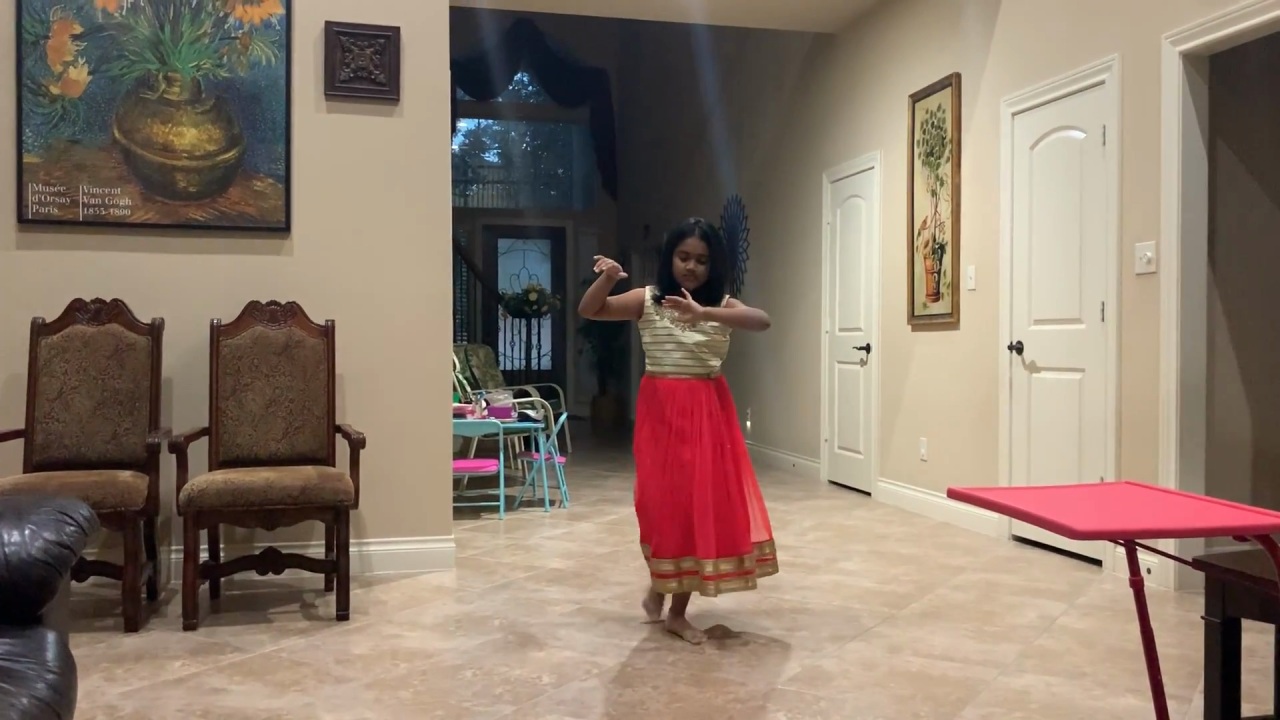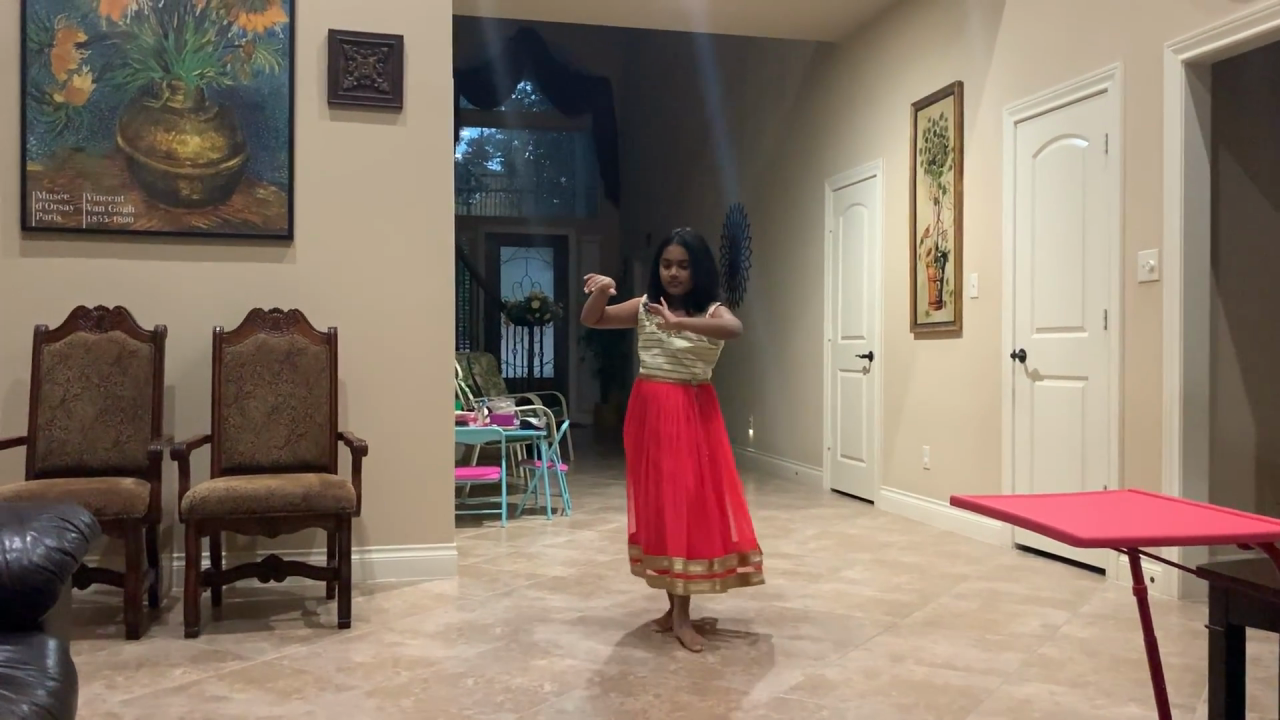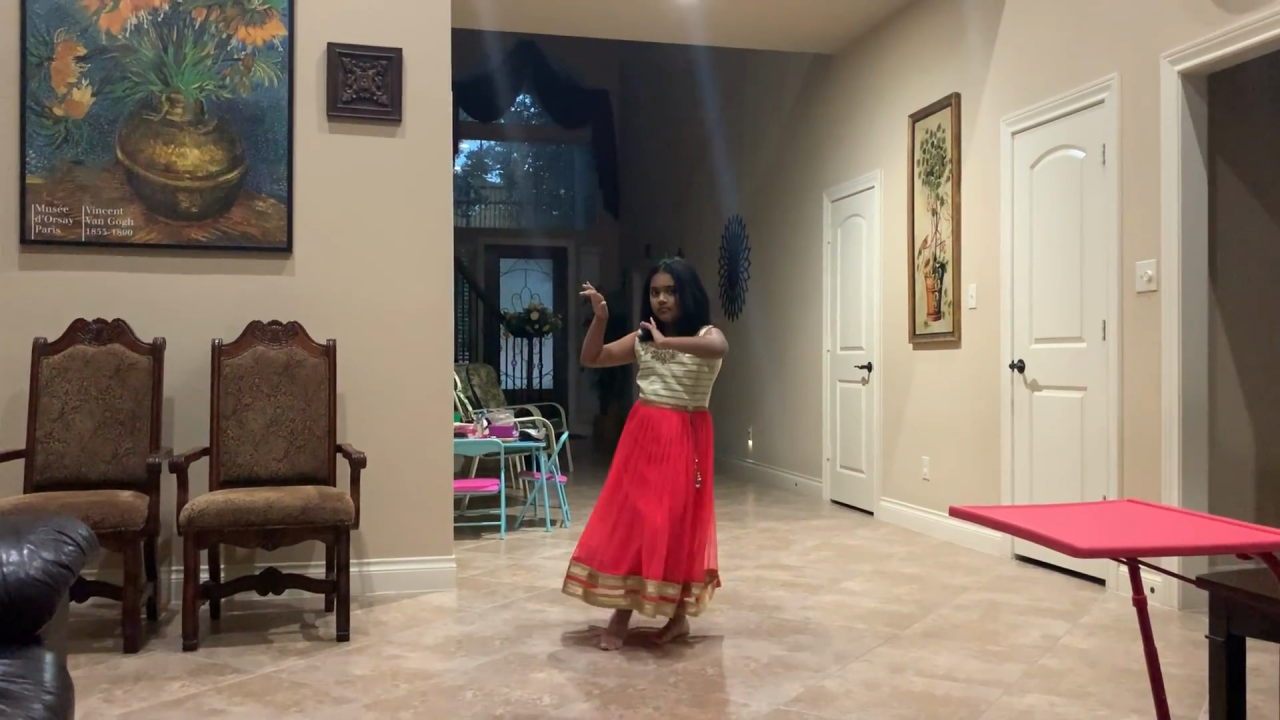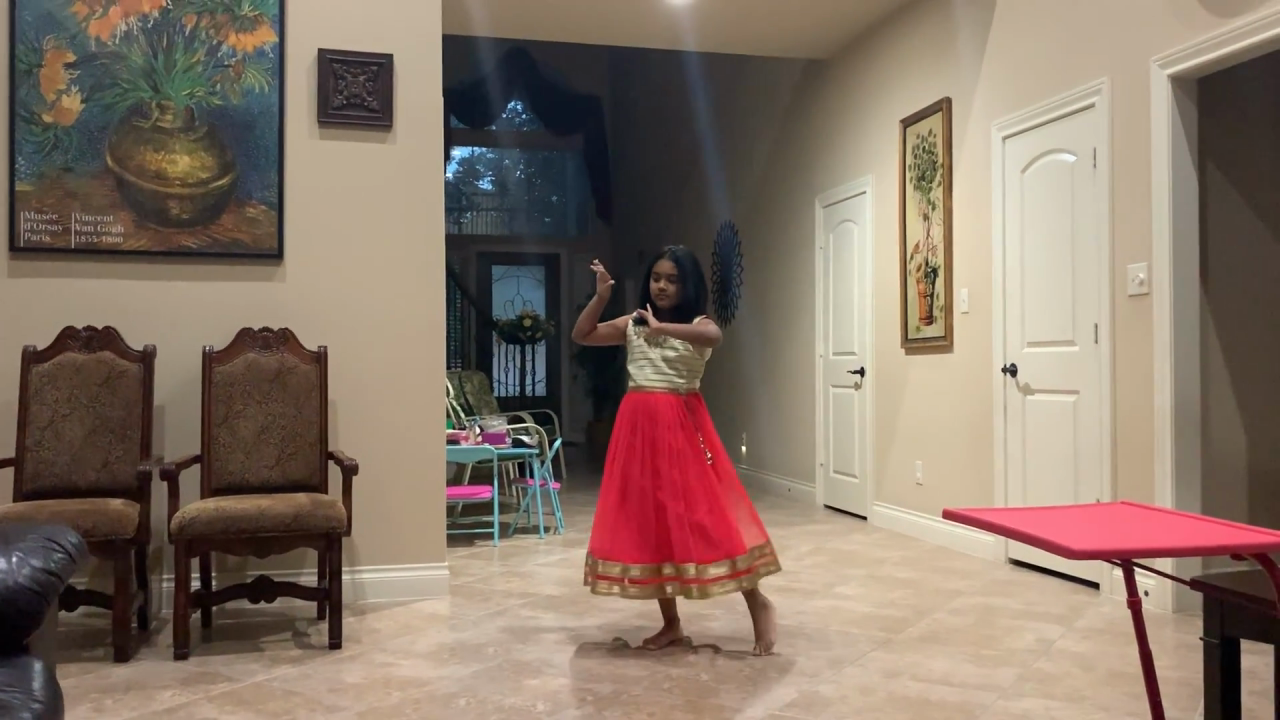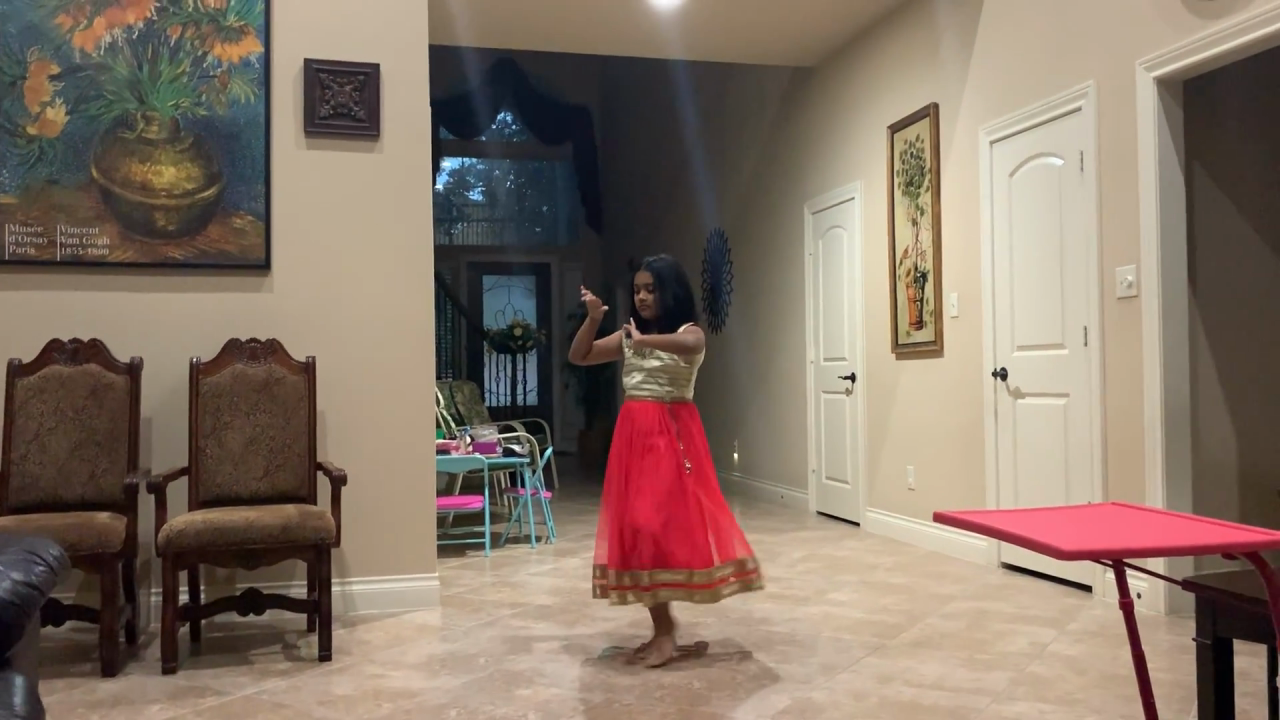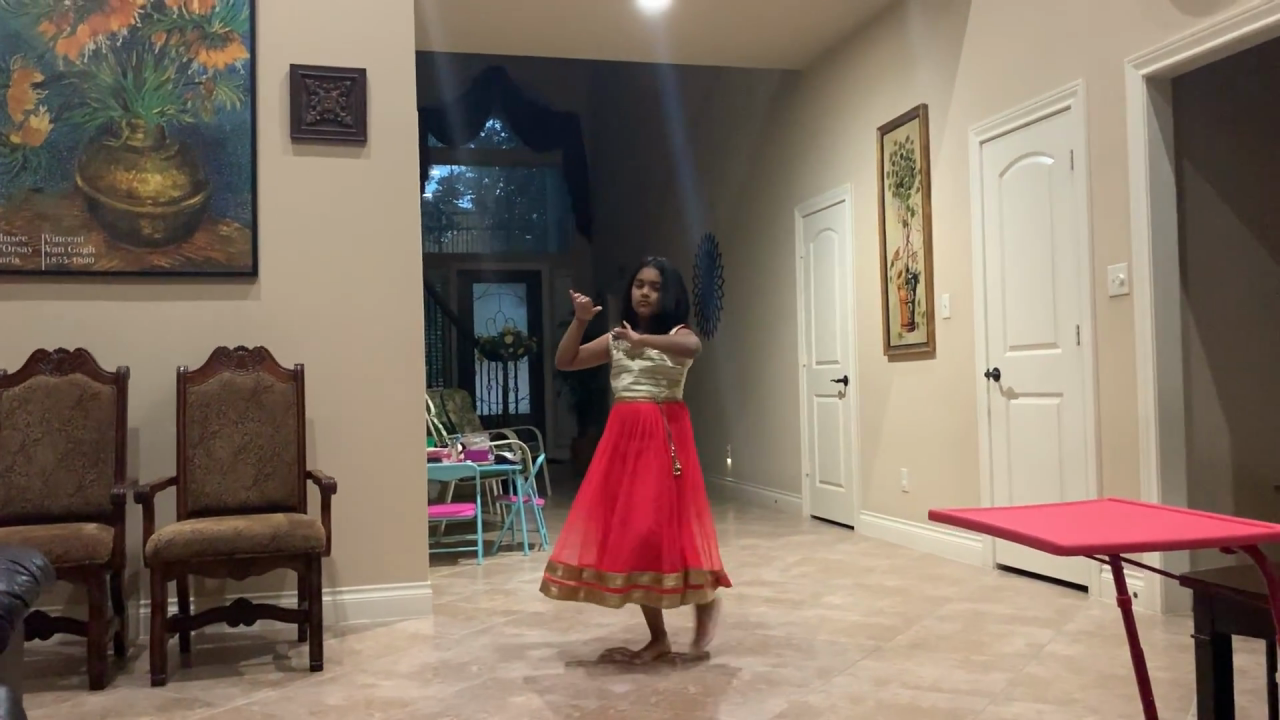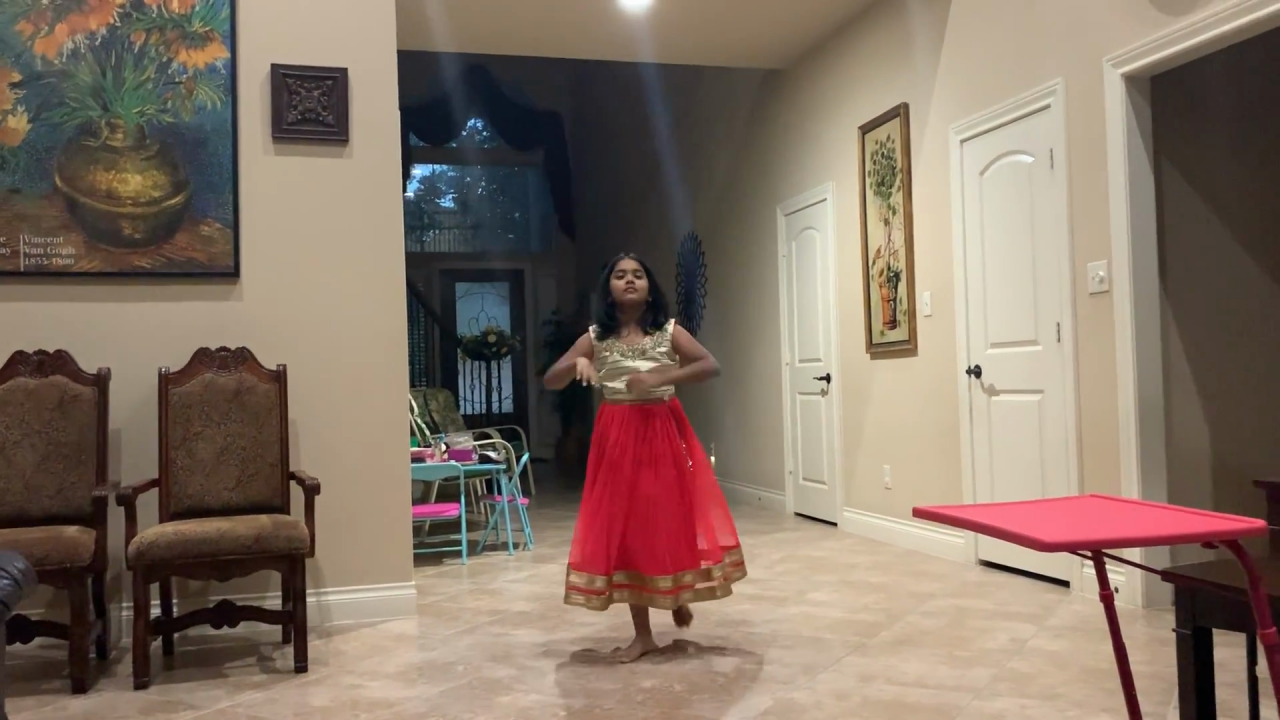
dt=0.4s
person 1, frame 1
left shoulder: (722, 305)
right shoulder: (647, 300)
left elbow: (762, 321)
right elbow: (588, 310)
left wrist: (704, 313)
right wrist: (606, 278)
left hip: (708, 409)
right hip: (661, 408)
left knee: (704, 500)
right knee: (664, 499)
left ankle: (677, 612)
right ankle: (660, 586)
person 1, frame 2
left shoulder: (712, 312)
right shoulder: (643, 307)
left elbow: (735, 329)
right elbow: (591, 320)
left wrist: (676, 323)
right wrist: (601, 293)
left hip: (693, 411)
right hip: (648, 410)
left knee: (692, 500)
right knee: (656, 502)
left ankle: (681, 612)
right ankle: (676, 607)
person 1, frame 3
left shoulder: (705, 335)
right shoulder: (640, 339)
left elbow: (720, 348)
right elbow: (591, 359)
left wrist: (667, 342)
right wrist: (599, 316)
left hip: (685, 436)
right hip: (643, 434)
left knee: (669, 523)
right knee: (626, 521)
left ankle: (640, 613)
right ankle: (656, 615)
person 1, frame 4
left shoulder: (697, 325)
right shoulder: (632, 324)
left elbow: (713, 336)
right elbow: (580, 335)
left wrist: (660, 327)
right wrist: (601, 296)
left hip: (682, 423)
right hip: (638, 423)
left knee: (704, 512)
right knee: (642, 516)
left ankle: (758, 603)
right ankle: (671, 623)
person 1, frame 5
left shoulder: (689, 332)
right shoulder: (627, 336)
left elbow: (690, 345)
right elbow: (579, 356)
left wrist: (644, 339)
right wrist: (593, 318)
left hip: (671, 430)
right hip: (632, 432)
left knee: (657, 521)
right knee: (634, 525)
left ankle: (666, 625)
right ankle: (662, 628)
person 1, frame 6
left shoulder: (678, 335)
right shoulder: (617, 339)
left elbow: (693, 348)
right elbow: (564, 362)
left wrist: (641, 339)
right wrist: (580, 320)
left hip: (663, 434)
right hip: (622, 436)
left knee: (657, 523)
right knee: (621, 526)
left ankle: (706, 607)
right ankle: (657, 638)
person 1, frame 7
left shoulder: (670, 332)
right shoulder: (595, 337)
left elbow: (711, 365)
right elbow: (550, 381)
left wrist: (660, 378)
right wrist: (576, 363)
left hip: (662, 431)
right hip: (616, 435)
left knee: (670, 520)
right knee: (621, 523)
left ankle: (677, 602)
right ankle: (643, 633)
